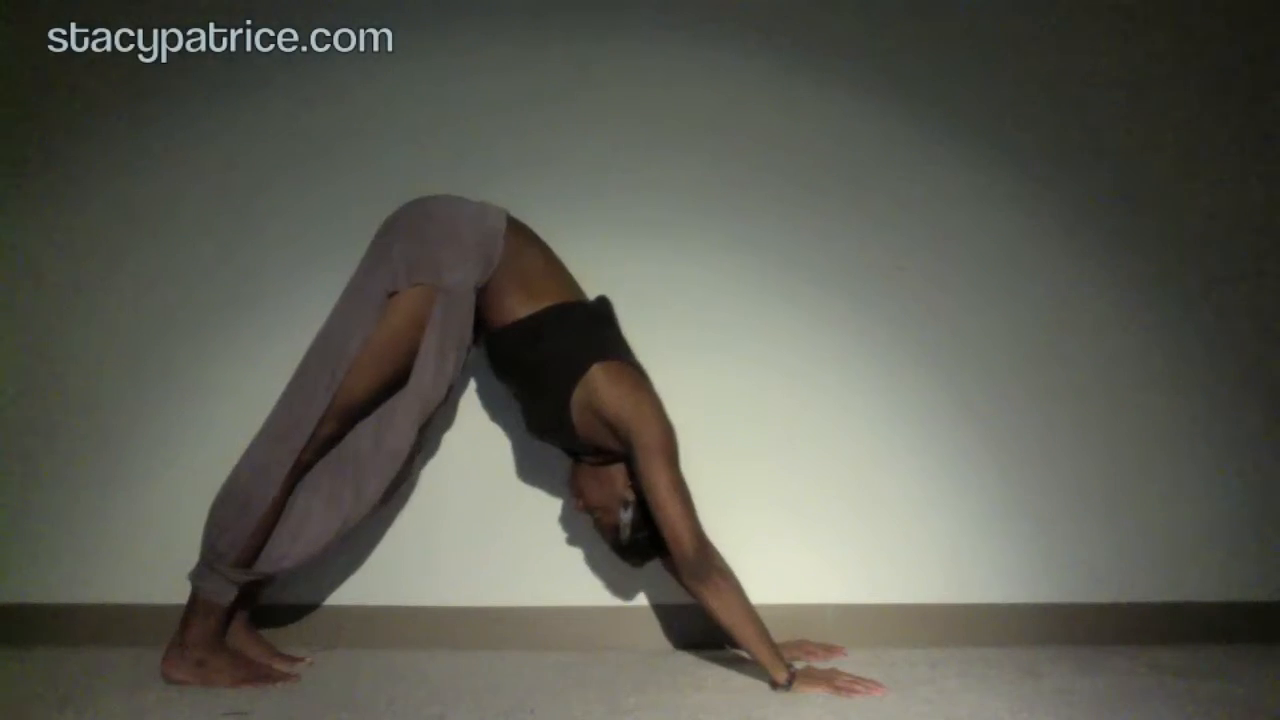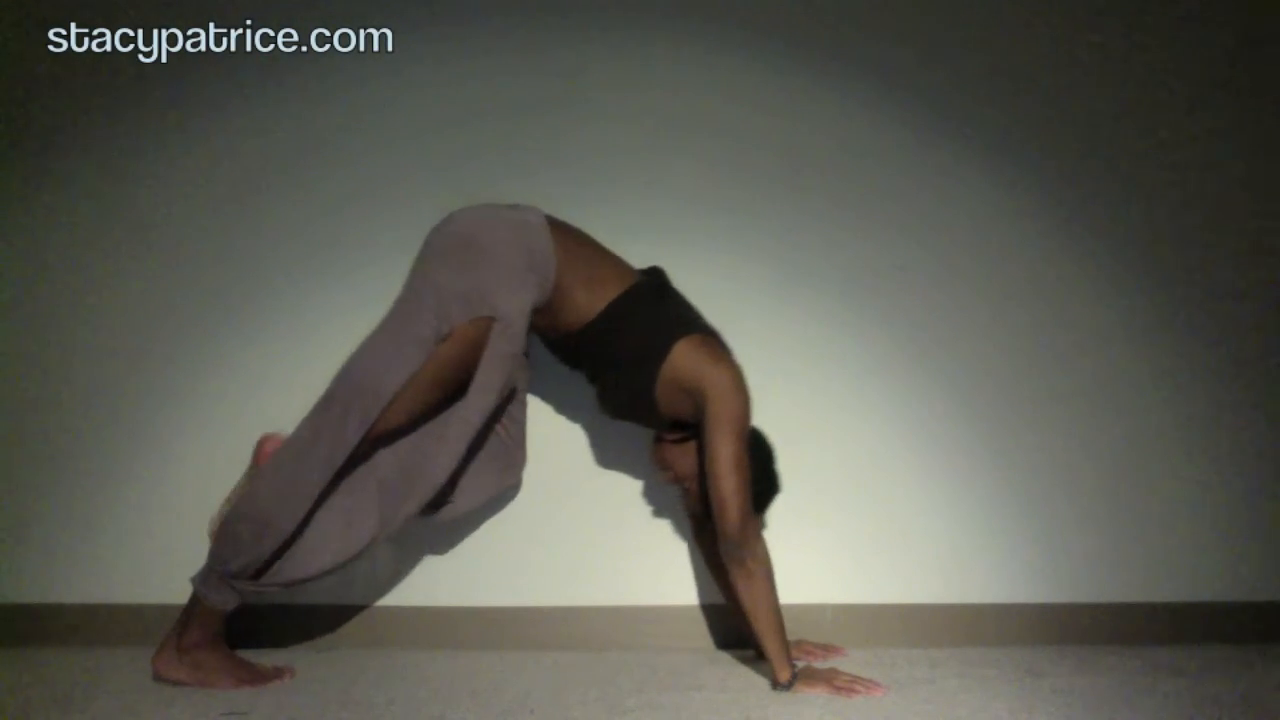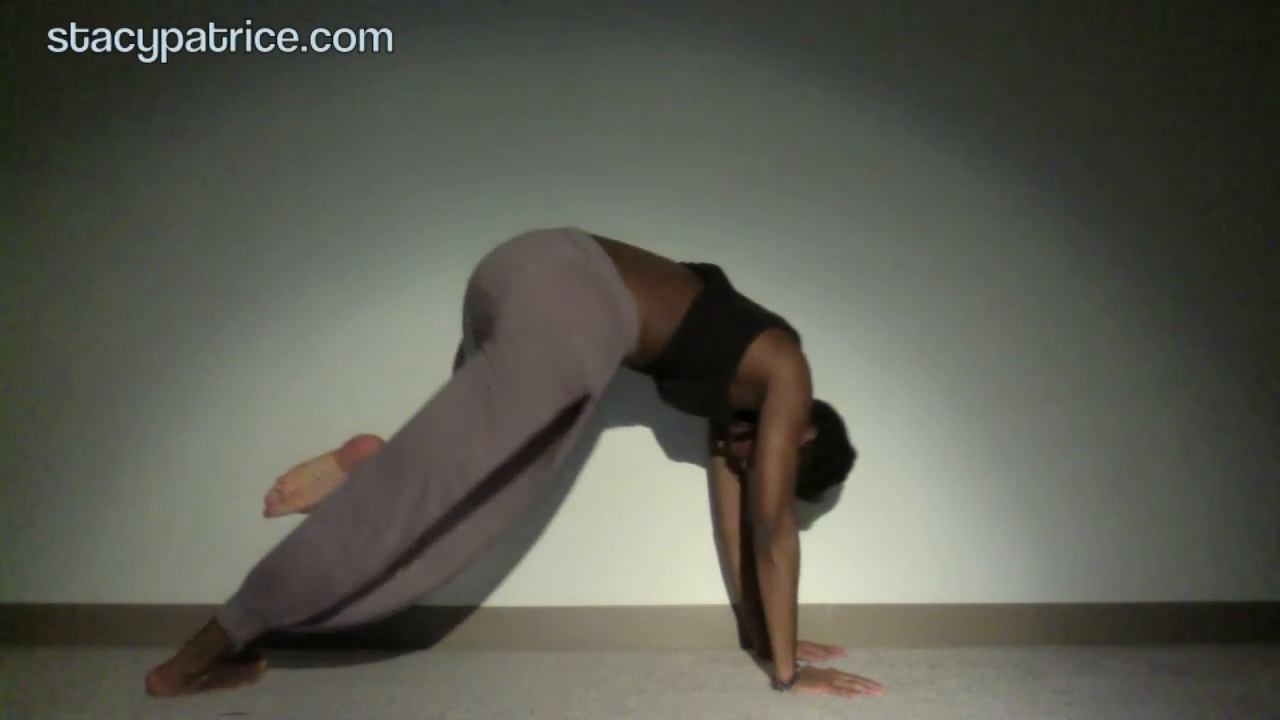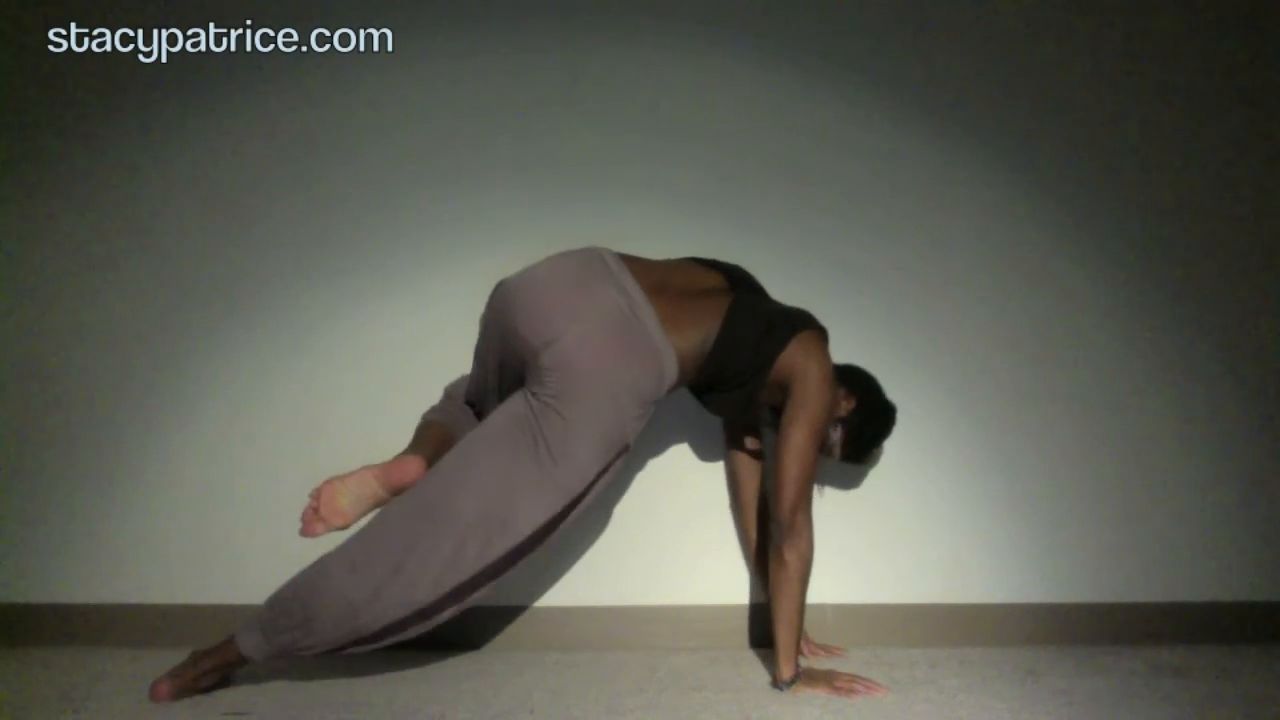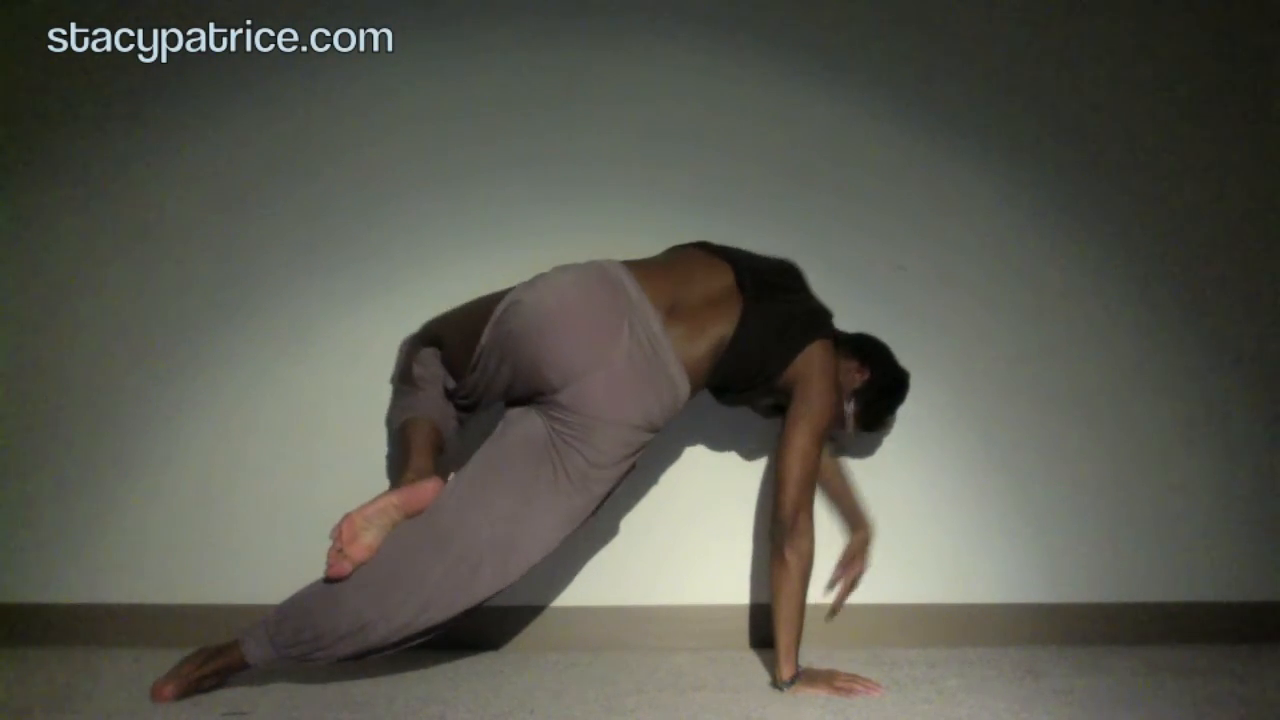
dt=1s
person 1, frame 1
left shoulder: (607, 428)
right shoulder: (635, 419)
left elbow: (687, 558)
right elbow: (695, 558)
left wrist: (767, 649)
right wrist: (780, 671)
left hip: (461, 279)
right hip: (446, 253)
left knee: (361, 460)
right knee: (311, 437)
left ankle: (231, 613)
right ankle: (194, 641)
person 1, frame 2
left shoulder: (686, 401)
right shoulder: (715, 385)
left elbow: (716, 530)
right elbow: (738, 538)
left wrist: (770, 642)
right wrist: (787, 671)
left hip: (502, 283)
right hip: (495, 261)
left knee: (482, 468)
right knee: (353, 438)
left ankle: (296, 468)
right ankle: (190, 640)
person 1, frame 3
left shoulder: (738, 382)
right shoulder: (784, 374)
left elbow: (733, 517)
right elbow: (771, 527)
left wrist: (763, 634)
right wrist: (787, 669)
left hip: (533, 268)
right hip: (566, 315)
right knee: (417, 491)
left ankle: (371, 462)
right ankle: (198, 657)
person 1, frame 4
left shoulder: (760, 340)
right shoulder: (810, 369)
left elbow: (749, 489)
right elbow: (788, 524)
left wrist: (784, 617)
right wrist: (790, 668)
left hip: (558, 283)
right hip: (603, 369)
left knee: (485, 402)
right knee: (448, 531)
left ankle: (411, 464)
right ankle: (234, 651)
person 1, frame 5
left shoulder: (783, 288)
right shoulder: (821, 368)
left elbow: (813, 434)
right elbow: (790, 526)
left wrist: (857, 515)
right wrist: (789, 669)
left hip: (574, 302)
right hip: (618, 402)
left knee: (425, 355)
right knee: (452, 552)
left ankle: (415, 475)
right ankle: (238, 652)
